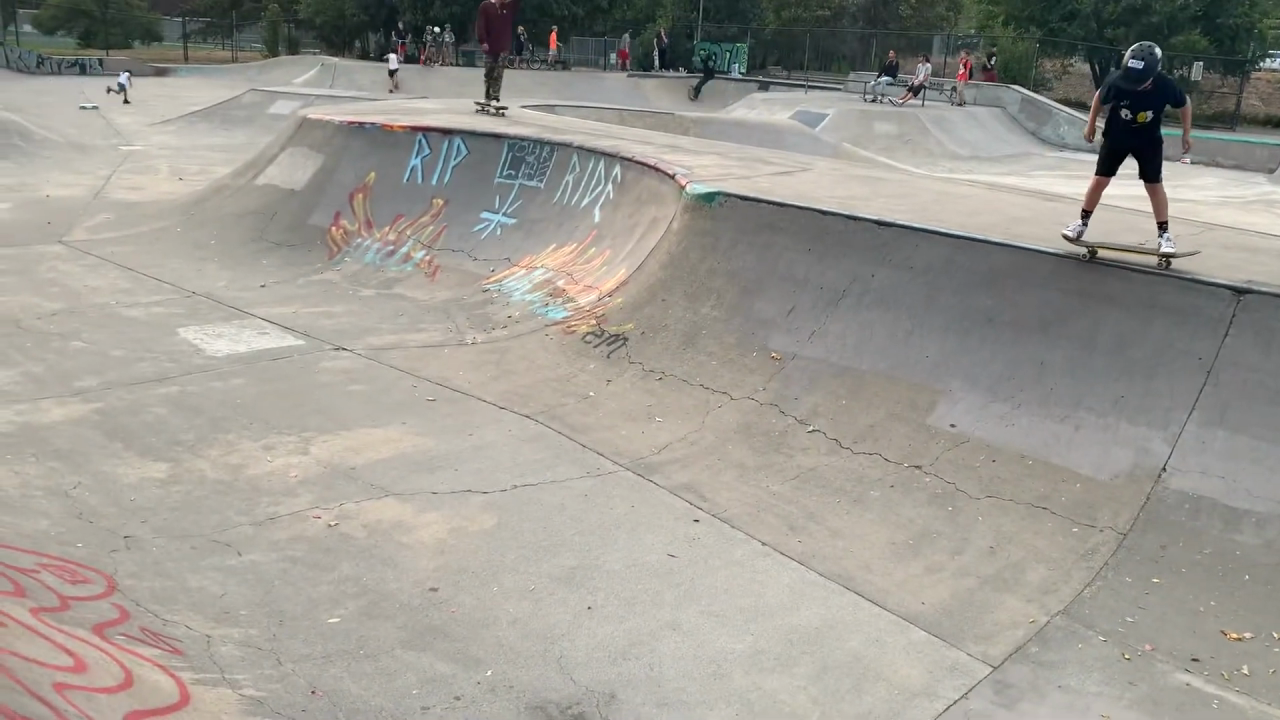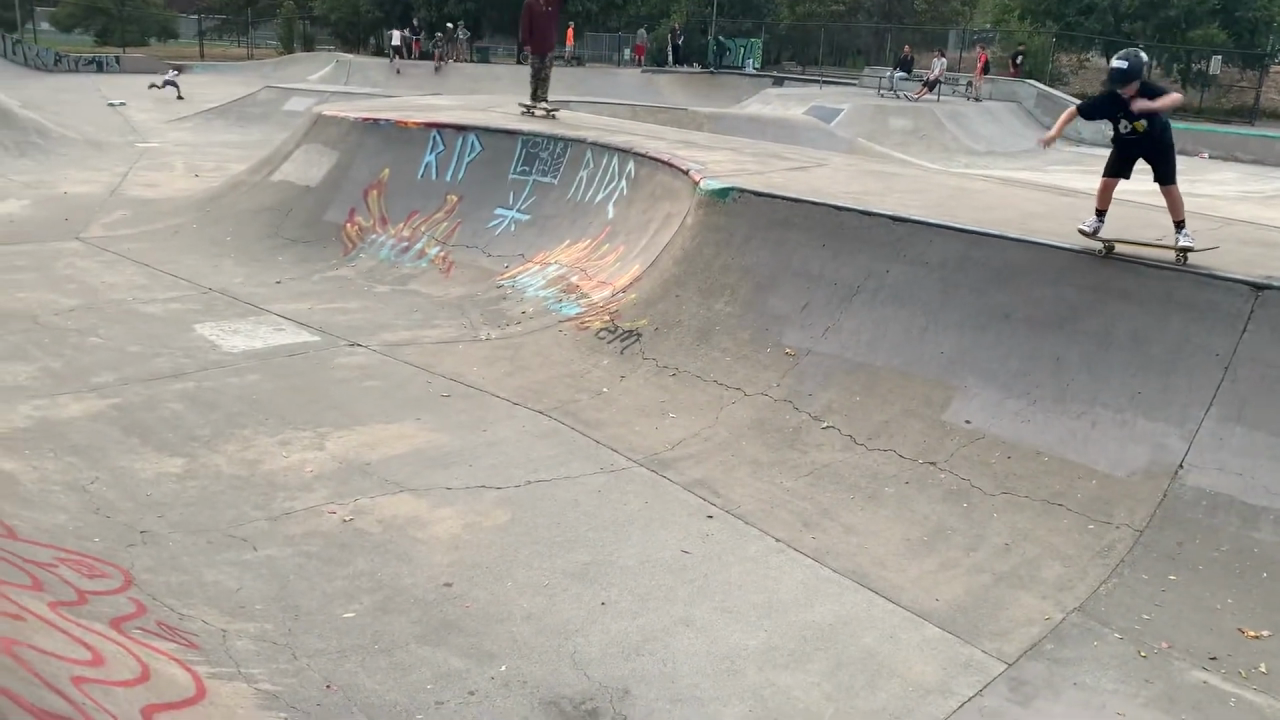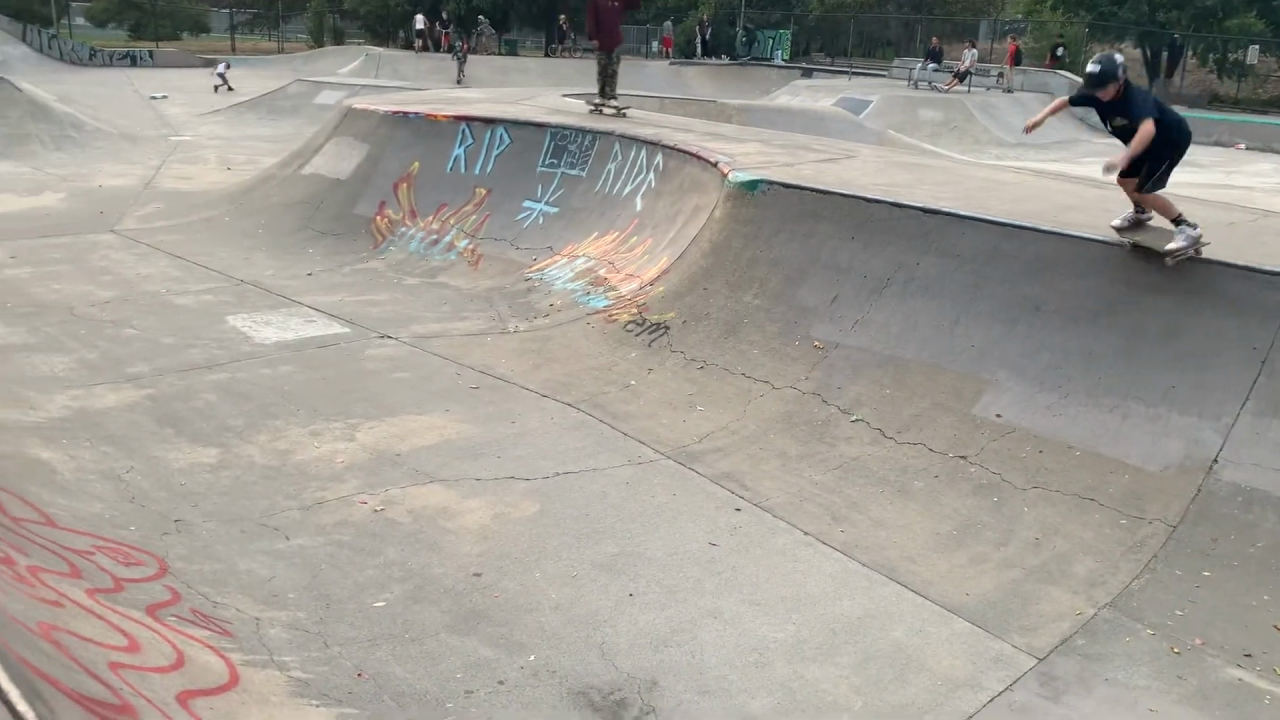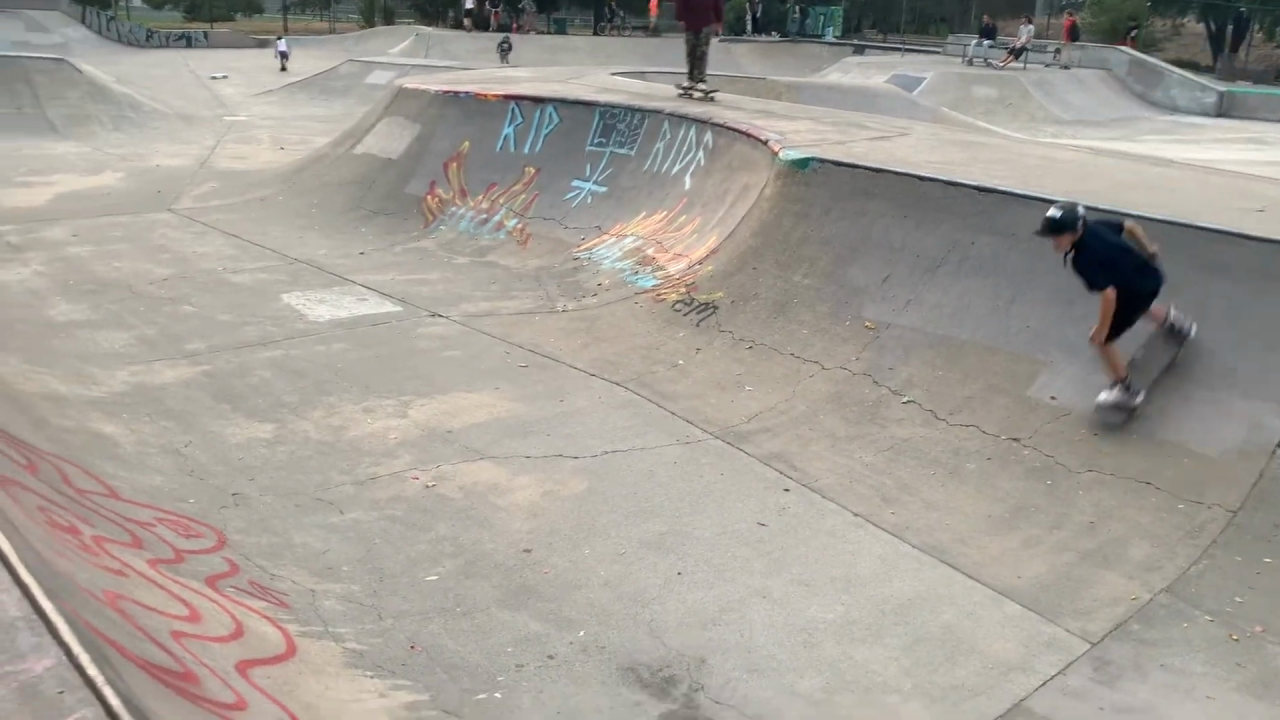
dt=0.4s
person 1, frame 1
left shoulder: (1165, 86)
right shoulder: (1116, 81)
left elbow: (1184, 104)
right elbow: (1100, 97)
left wrist: (1186, 134)
right wrist: (1091, 124)
left hip: (1148, 140)
right hip: (1115, 136)
left knee: (1154, 185)
right knee: (1100, 180)
left ankle: (1164, 234)
right ankle: (1082, 223)
person 1, frame 2
left shoulder: (1150, 92)
right shoulder: (1108, 97)
left elbow: (1177, 98)
right elbow: (1073, 111)
left wrist: (1153, 105)
right wrist: (1055, 132)
left hip: (1158, 142)
right hip: (1125, 143)
left knee: (1169, 187)
right knee: (1108, 181)
left ankle: (1181, 231)
right ankle: (1098, 219)
person 1, frame 3
left shoulder: (1136, 98)
right shoulder: (1094, 96)
left elbow: (1148, 129)
right elbow: (1065, 101)
left wrist: (1124, 157)
right wrist: (1041, 116)
left hip: (1173, 139)
right hip: (1149, 143)
left knee: (1142, 191)
right knee: (1124, 180)
left ankle: (1186, 228)
right ankle: (1140, 212)
person 1, frame 4
left shoulder: (1087, 259)
right shoulder: (1094, 227)
left elbow: (1108, 295)
right elbow: (1129, 225)
left wrist: (1101, 327)
right wrist: (1148, 248)
left hip: (1138, 290)
right hip: (1149, 275)
left knee: (1102, 340)
left ankle: (1126, 390)
right ankle: (1173, 321)
